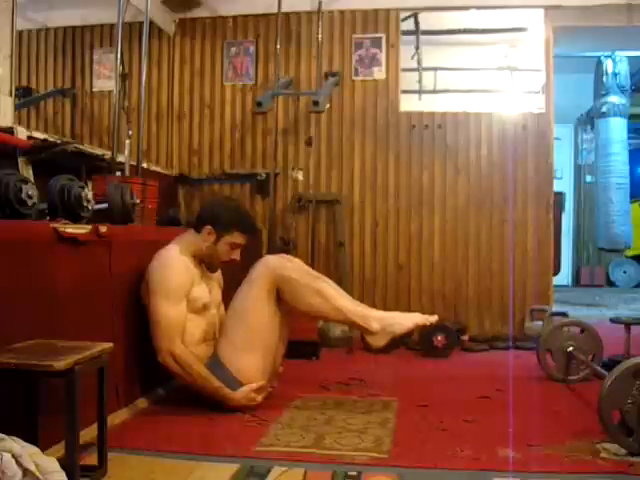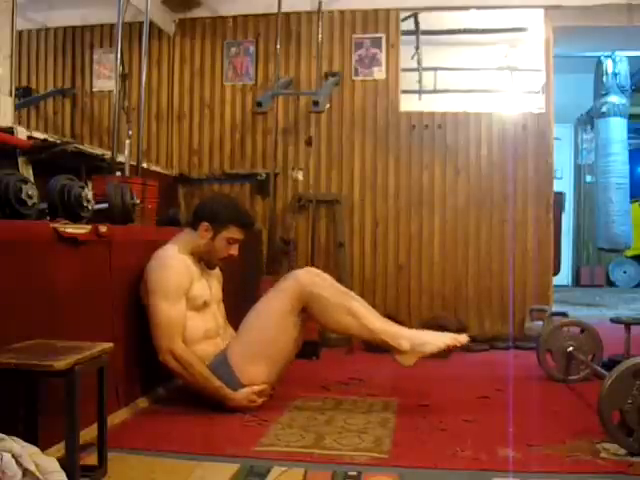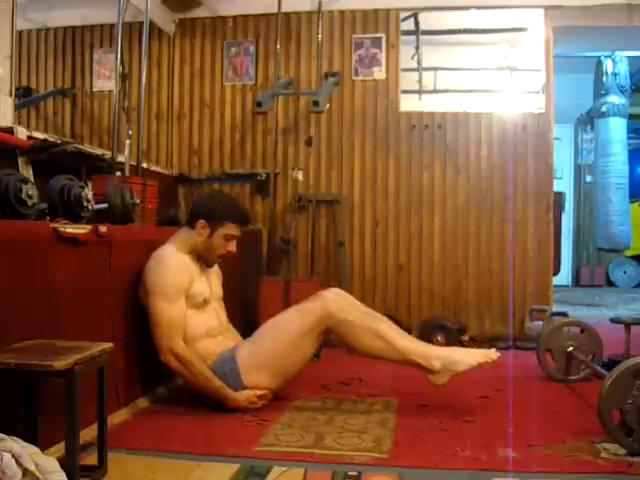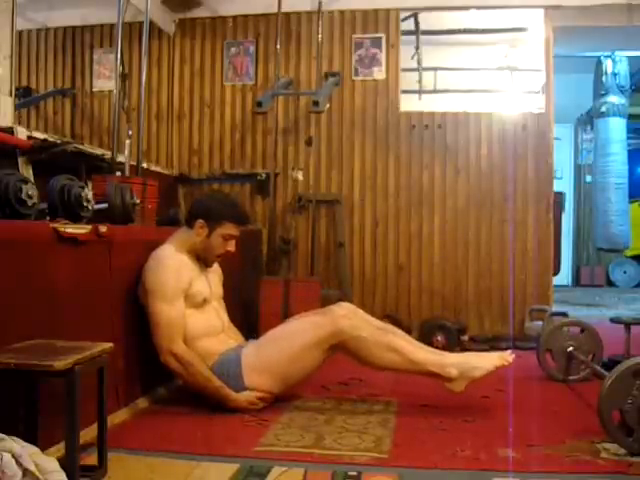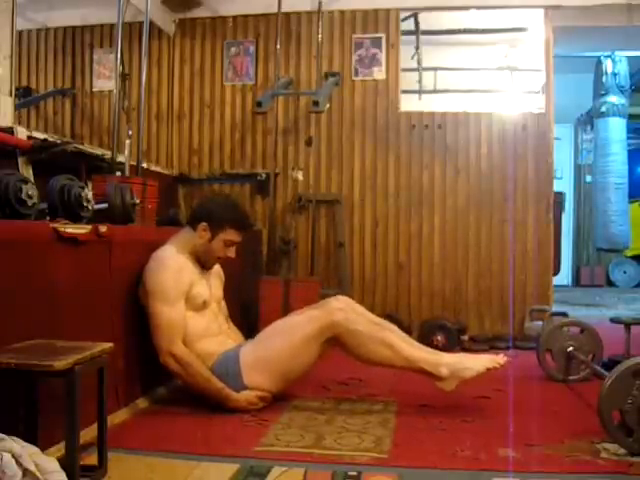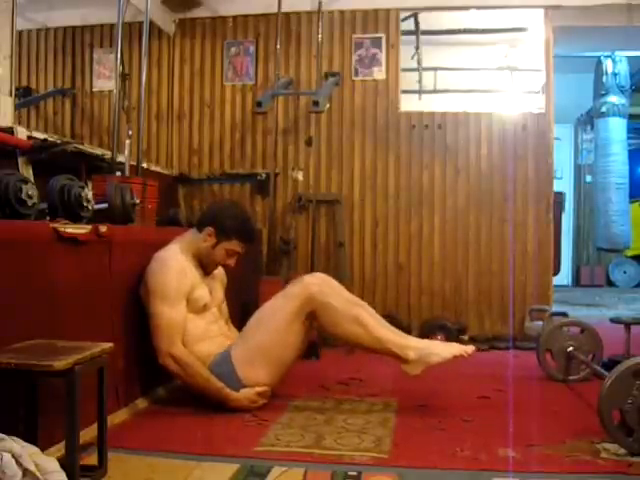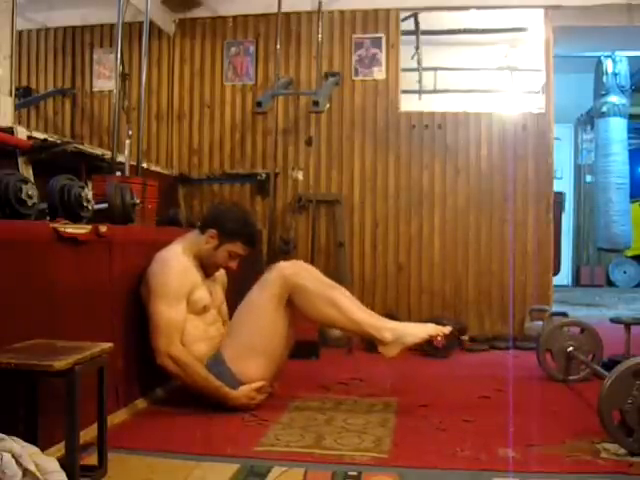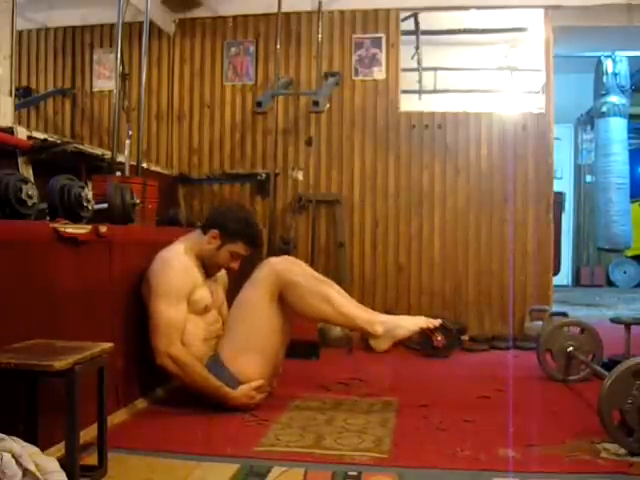
dt=0.4s
person 1, frame 1
left shoulder: (206, 265)
right shoulder: (171, 266)
right elbow: (168, 351)
left wrist: (267, 365)
right wrist: (227, 396)
left hip: (231, 369)
right hip: (224, 379)
left knee: (282, 272)
right knee: (273, 267)
left ankle: (372, 322)
right ankle: (374, 323)
person 1, frame 2
left shoulder: (207, 265)
right shoulder: (169, 265)
right elbow: (169, 350)
left wrist: (262, 361)
right wrist: (228, 396)
left hip: (232, 366)
right hip: (224, 376)
left knee: (308, 282)
right knee: (303, 283)
left ankle: (399, 340)
right ankle: (403, 341)
person 1, frame 3
left shoulder: (206, 264)
right shoulder: (167, 265)
right elbow: (171, 351)
left wrist: (258, 357)
right wrist: (229, 396)
left hip: (235, 363)
right hip: (225, 375)
left knee: (331, 302)
right knee: (329, 305)
left ankle: (431, 358)
right ankle: (434, 360)
person 1, frame 4
left shoulder: (207, 265)
right shoulder: (166, 265)
right elbow: (171, 351)
left wrist: (257, 358)
right wrist: (229, 397)
left hip: (237, 361)
right hip: (226, 375)
left knee: (342, 313)
right knee: (339, 324)
left ankle: (446, 363)
right ankle: (449, 368)
person 1, frame 5
left shoulder: (209, 267)
right shoulder: (167, 267)
right elbow: (170, 352)
left wrist: (257, 357)
right wrist: (229, 397)
left hip: (236, 361)
right hip: (225, 374)
left knee: (339, 306)
right knee: (334, 315)
left ankle: (440, 363)
right ankle: (441, 367)
person 1, frame 6
left shoulder: (211, 268)
right shoulder: (169, 267)
right elbow: (169, 354)
left wrist: (257, 356)
right wrist: (229, 396)
left hip: (233, 364)
right hip: (224, 376)
left knee: (318, 285)
right knee: (311, 288)
left ankle: (407, 349)
right ankle: (410, 351)
person 1, frame 7
left shoulder: (211, 268)
right shoulder: (171, 267)
right elbow: (167, 354)
left wrist: (261, 363)
right wrist: (228, 395)
left hip: (230, 367)
right hip: (222, 376)
left knee: (296, 273)
right knee: (285, 274)
left ankle: (384, 332)
right ankle: (386, 333)
person 1, frame 8
left shoulder: (212, 268)
right shoulder: (173, 266)
right elbow: (167, 353)
left wrist: (263, 364)
right wrist: (227, 396)
left hip: (230, 370)
right hip: (219, 377)
left knee: (288, 269)
right knee: (276, 270)
left ankle: (375, 325)
right ankle: (378, 327)
